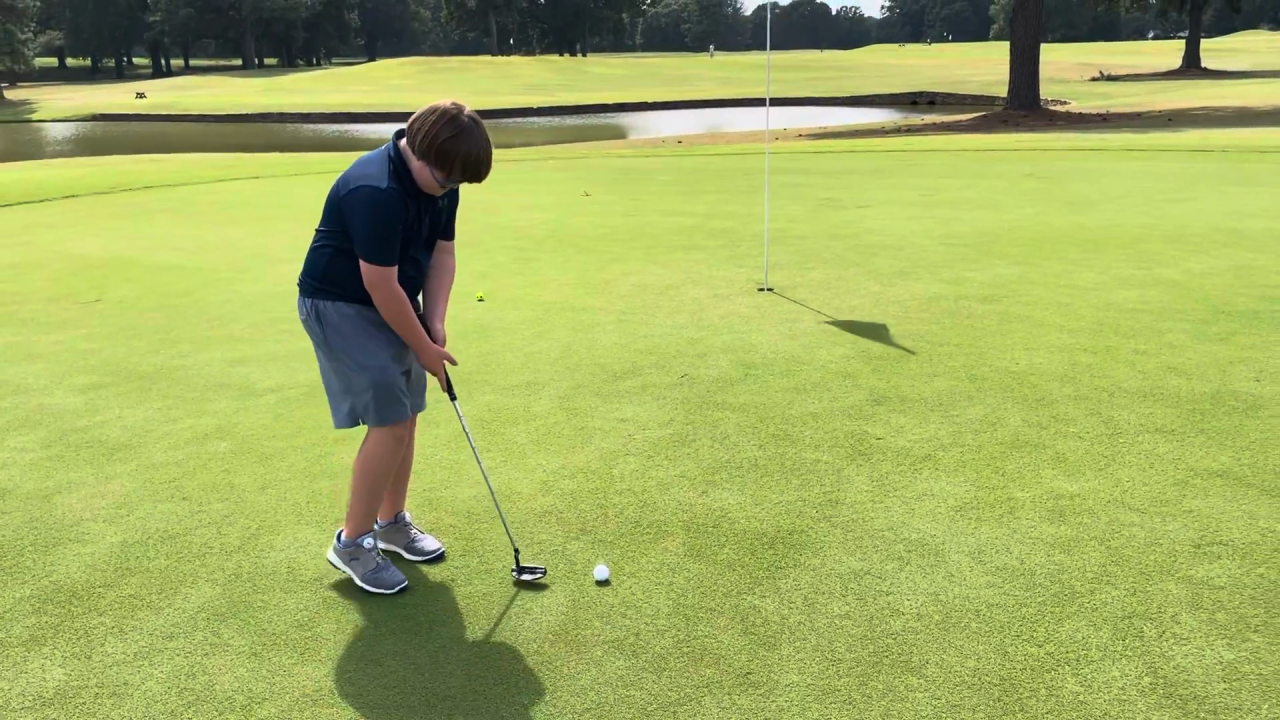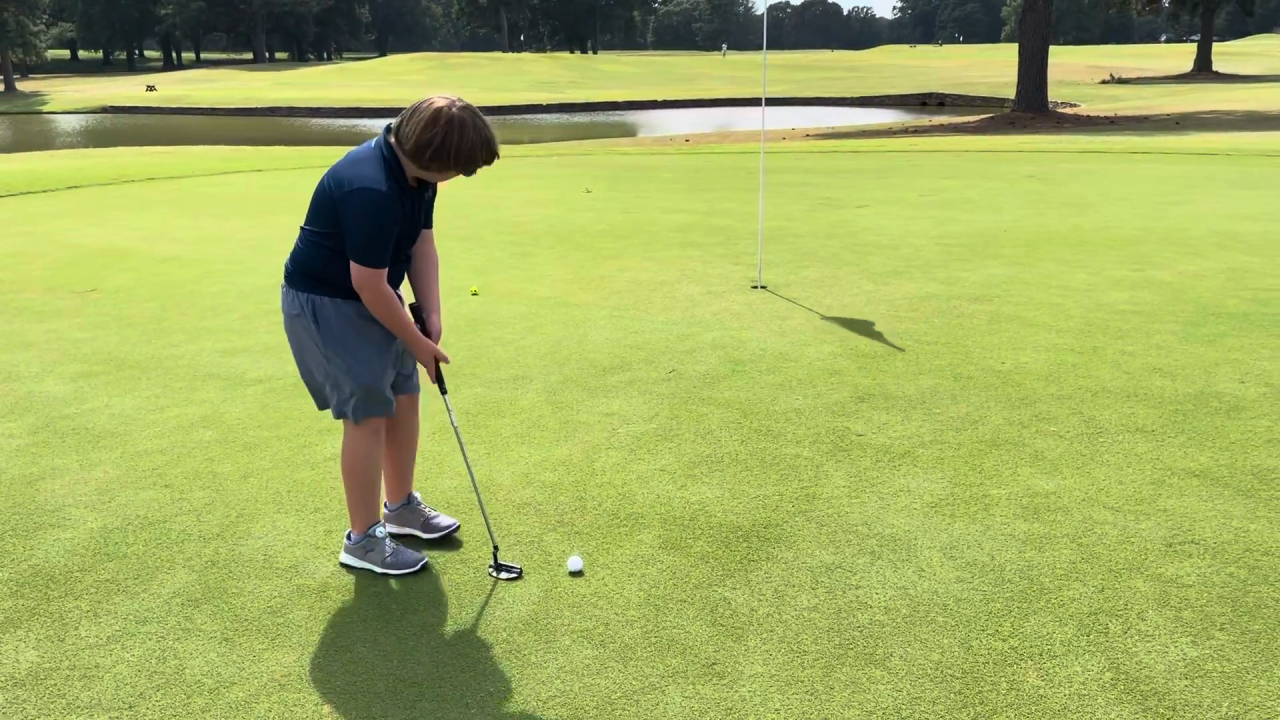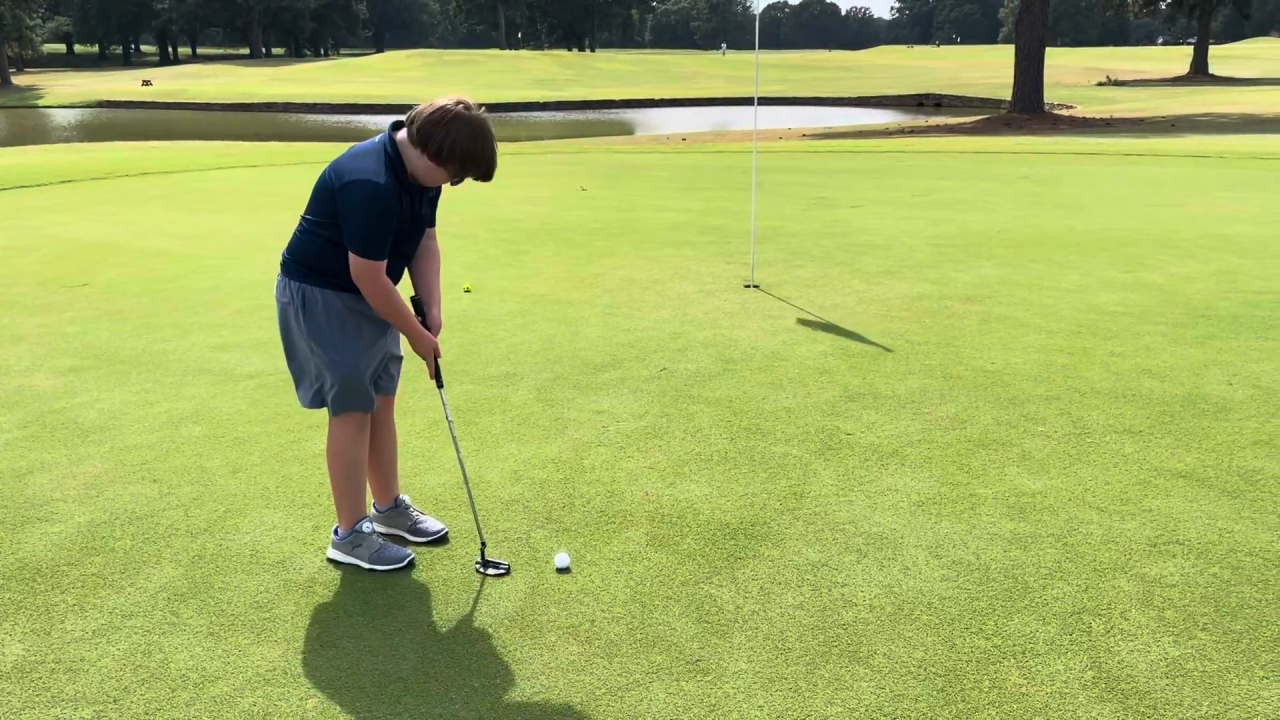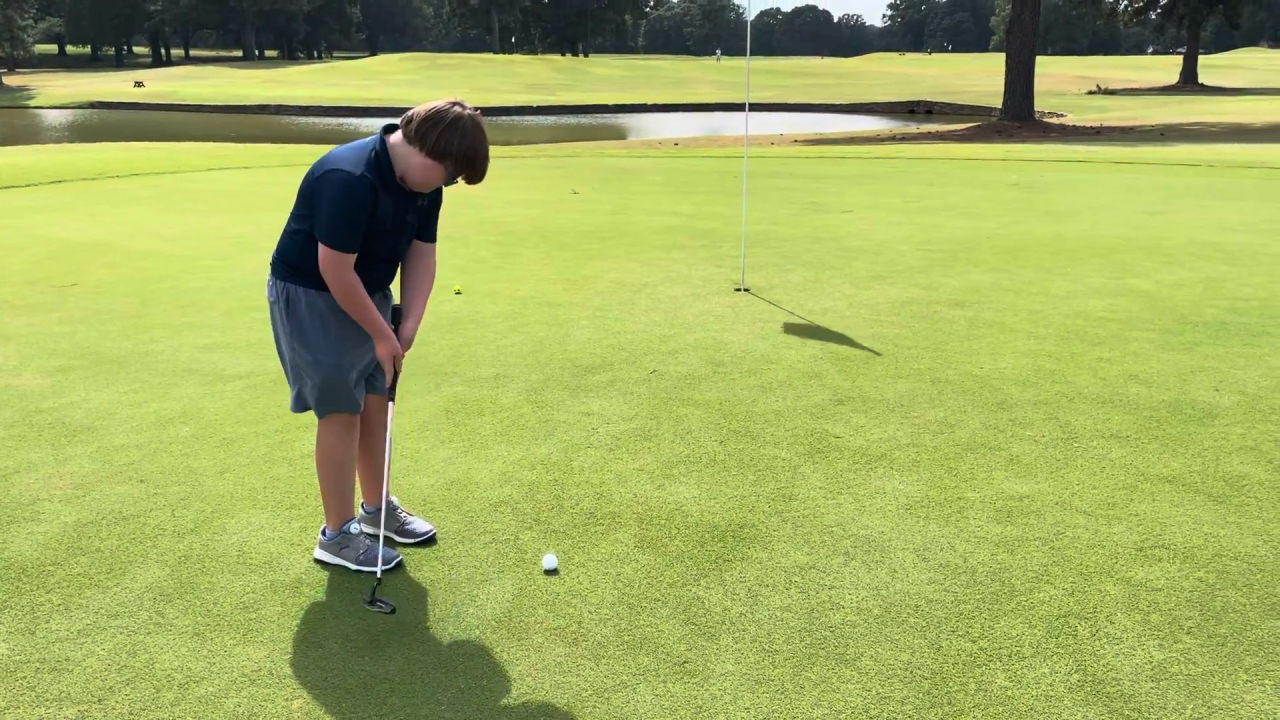
dt=0.5s
person 1, frame 1
left shoulder: (439, 180)
right shoulder: (375, 192)
left elbow: (442, 251)
right elbow: (382, 285)
left wrist: (435, 321)
right wrist: (423, 347)
left hip: (393, 306)
right hip: (339, 307)
left knee: (403, 418)
right knee: (390, 420)
left ankle: (391, 522)
right ankle: (353, 540)
person 1, frame 2
left shoulder: (416, 172)
right shoulder: (370, 192)
left elbow: (422, 242)
right elbow: (370, 285)
left wrist: (432, 315)
right wrist: (416, 343)
left hip: (370, 297)
right hip: (324, 301)
left knee: (403, 398)
right knee: (369, 413)
left ankle: (402, 504)
right ankle: (362, 538)
person 1, frame 3
left shoulder: (420, 171)
right shoulder: (370, 184)
left elbow: (424, 239)
right elbow: (369, 276)
left wrist: (433, 309)
right wrist: (415, 333)
left hip: (367, 292)
right hip: (320, 294)
left knee: (381, 402)
right knee: (352, 409)
left ankle: (389, 507)
right ankle: (350, 533)
person 1, frame 4
left shoulder: (422, 182)
right shoulder: (349, 179)
left elbow: (420, 253)
right elbow: (334, 270)
left wrist: (409, 324)
right wrist: (381, 334)
left hip: (366, 292)
right hip: (311, 295)
left knee: (376, 401)
right knee: (341, 410)
left ankle: (377, 508)
right ankle: (337, 534)
